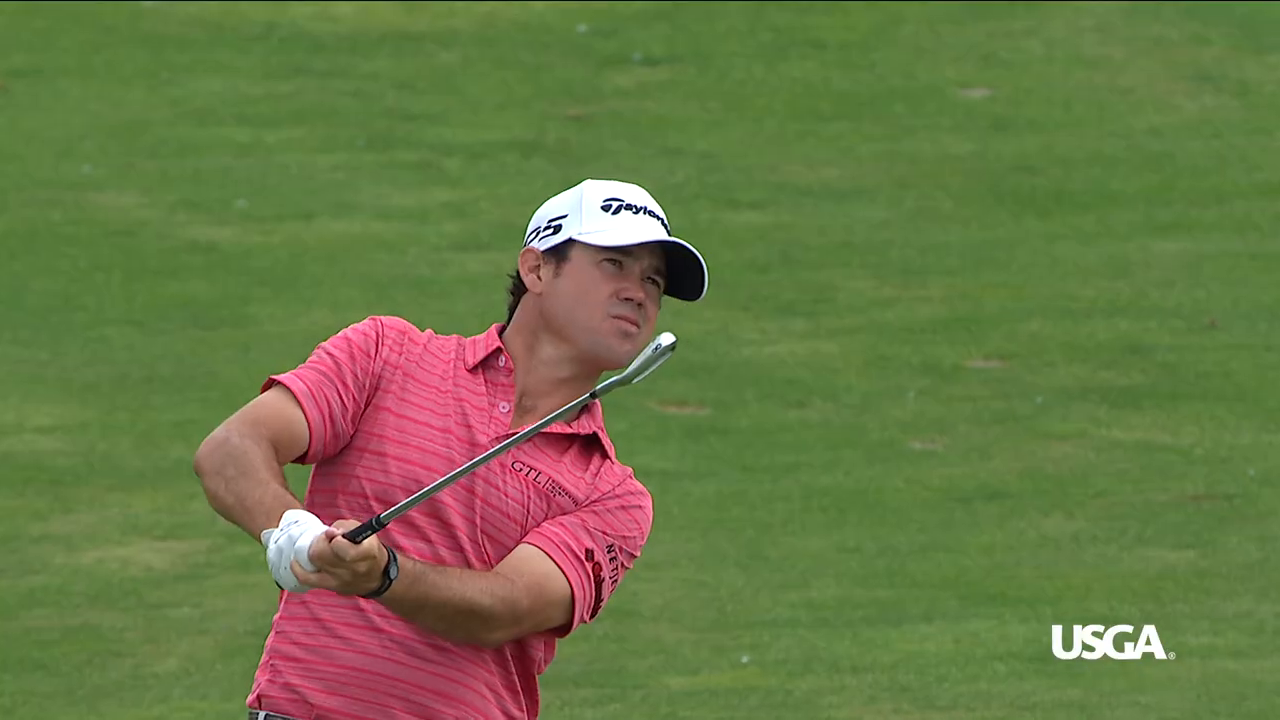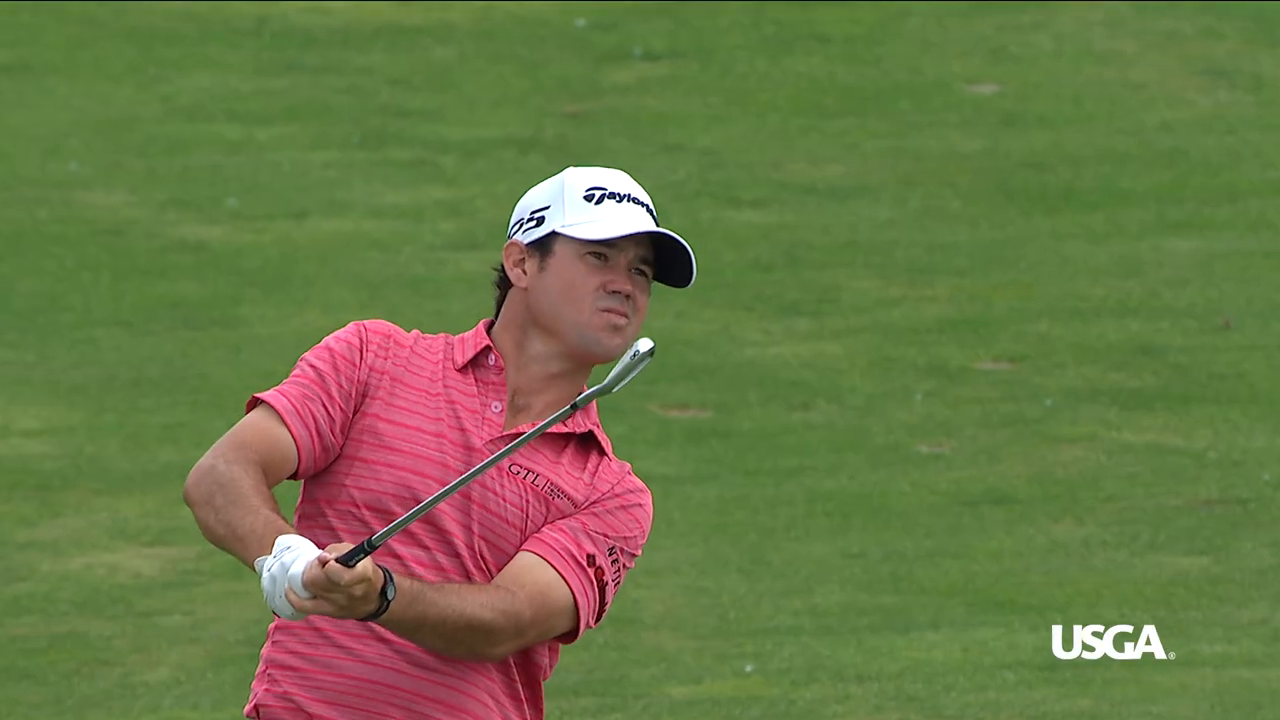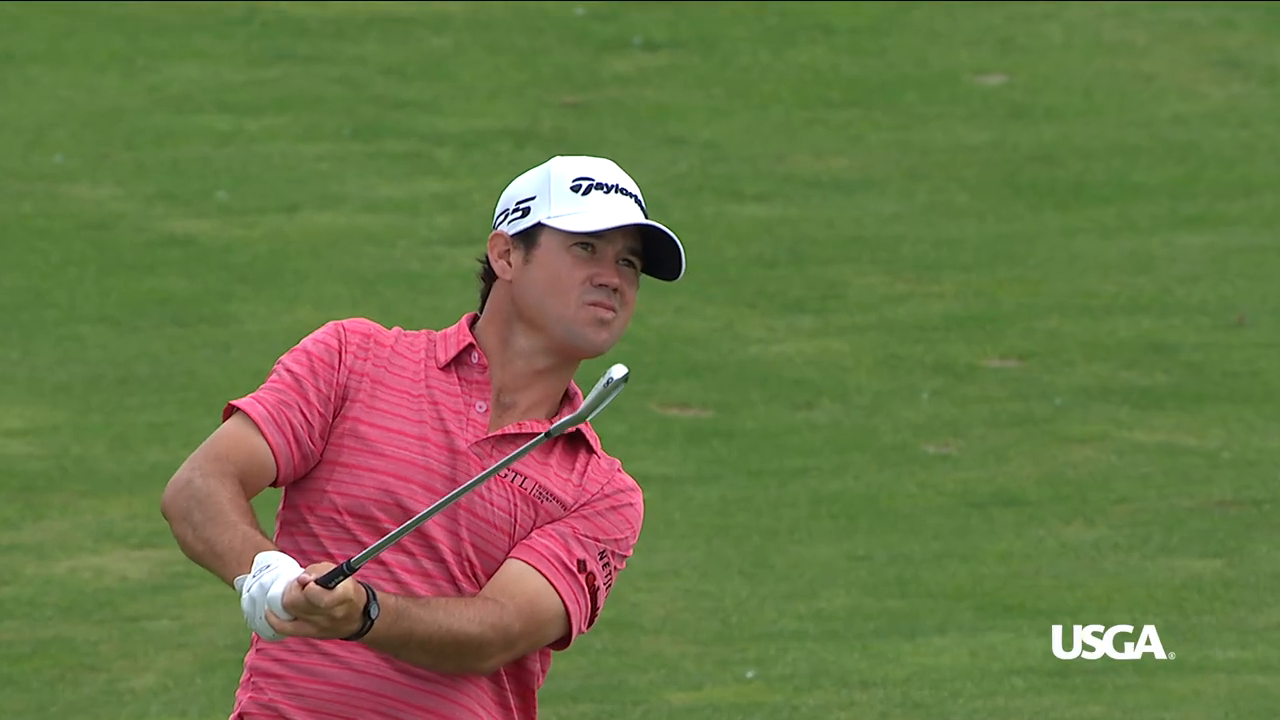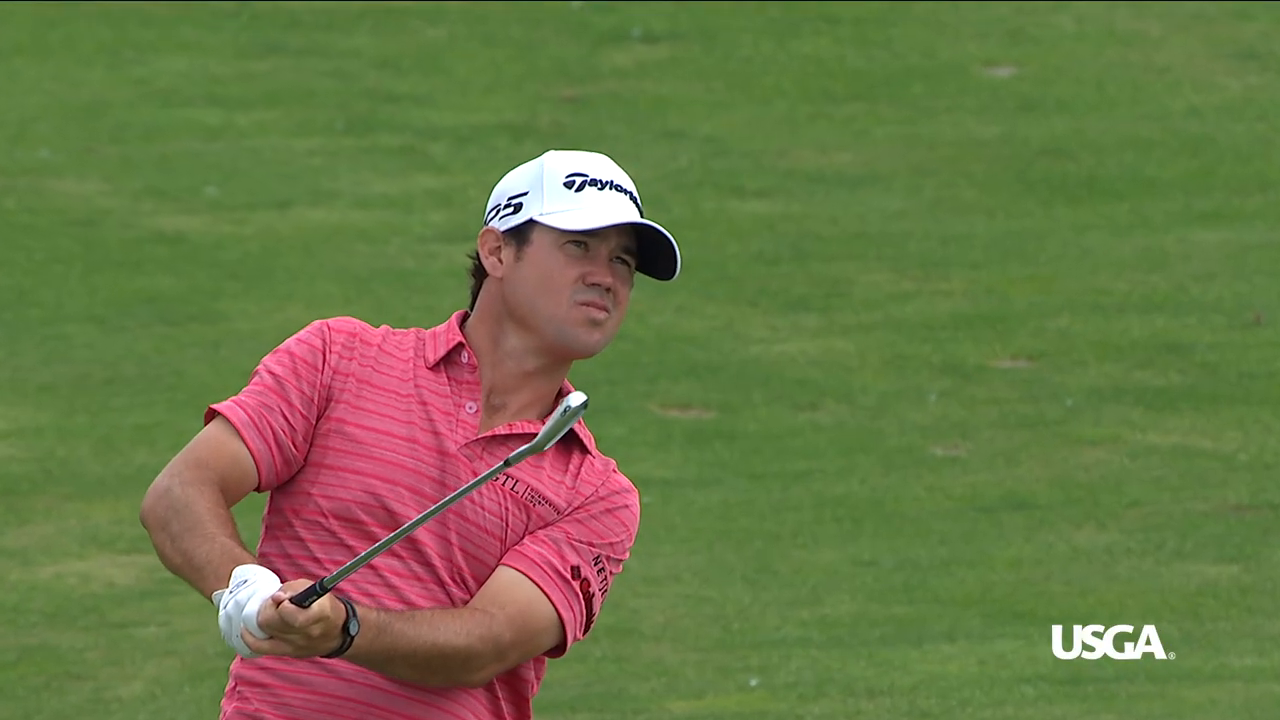
dt=0.5s
person 1, frame 1
left shoulder: (618, 502)
right shoulder: (385, 354)
left elbow: (505, 611)
right elbow: (226, 452)
left wrist: (381, 576)
right wrist: (288, 529)
person 1, frame 2
left shoulder: (616, 500)
right shoulder: (373, 356)
left elbow: (507, 623)
right elbow: (218, 475)
left wrist: (378, 597)
right wrist: (283, 555)
person 1, frame 3
left shoulder: (606, 498)
right shoulder: (352, 356)
left elbow: (495, 634)
right elbow: (197, 486)
left wrist: (361, 615)
right wrist: (265, 574)
person 1, frame 4
left shoulder: (599, 499)
right shoulder: (338, 356)
left elbow: (487, 645)
right elbow: (177, 494)
left wrist: (343, 631)
right wrist: (242, 586)
